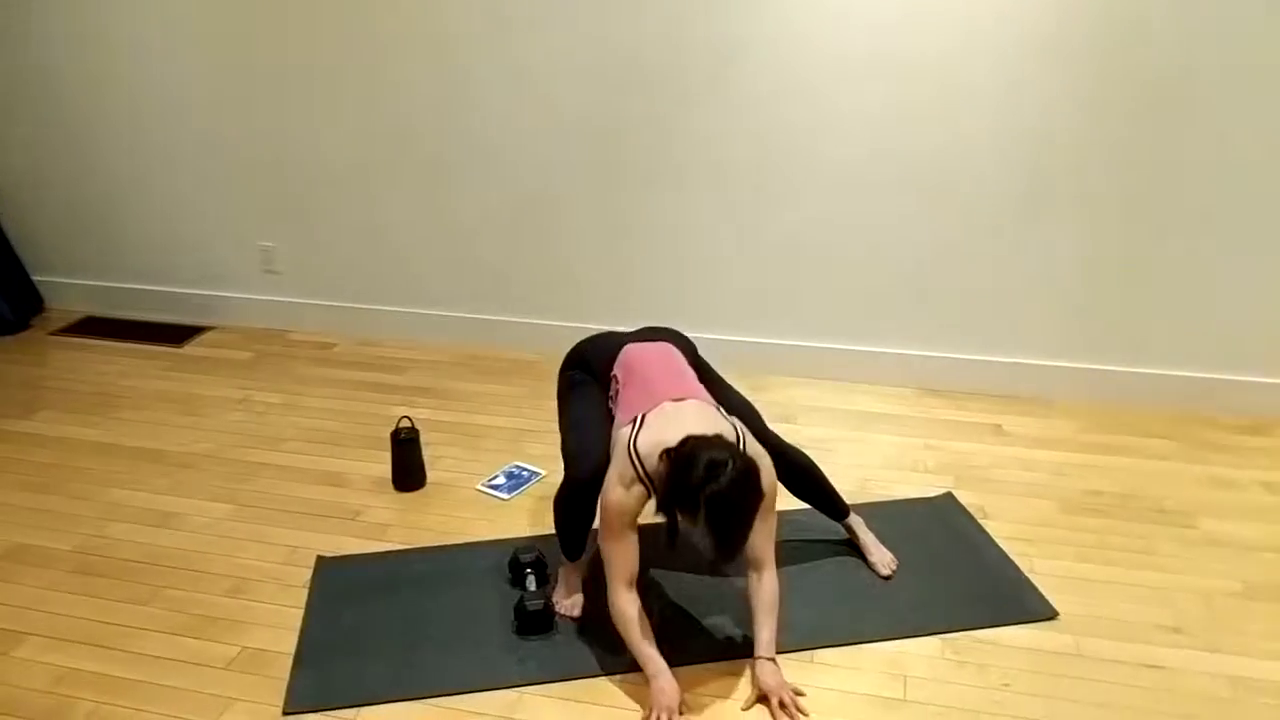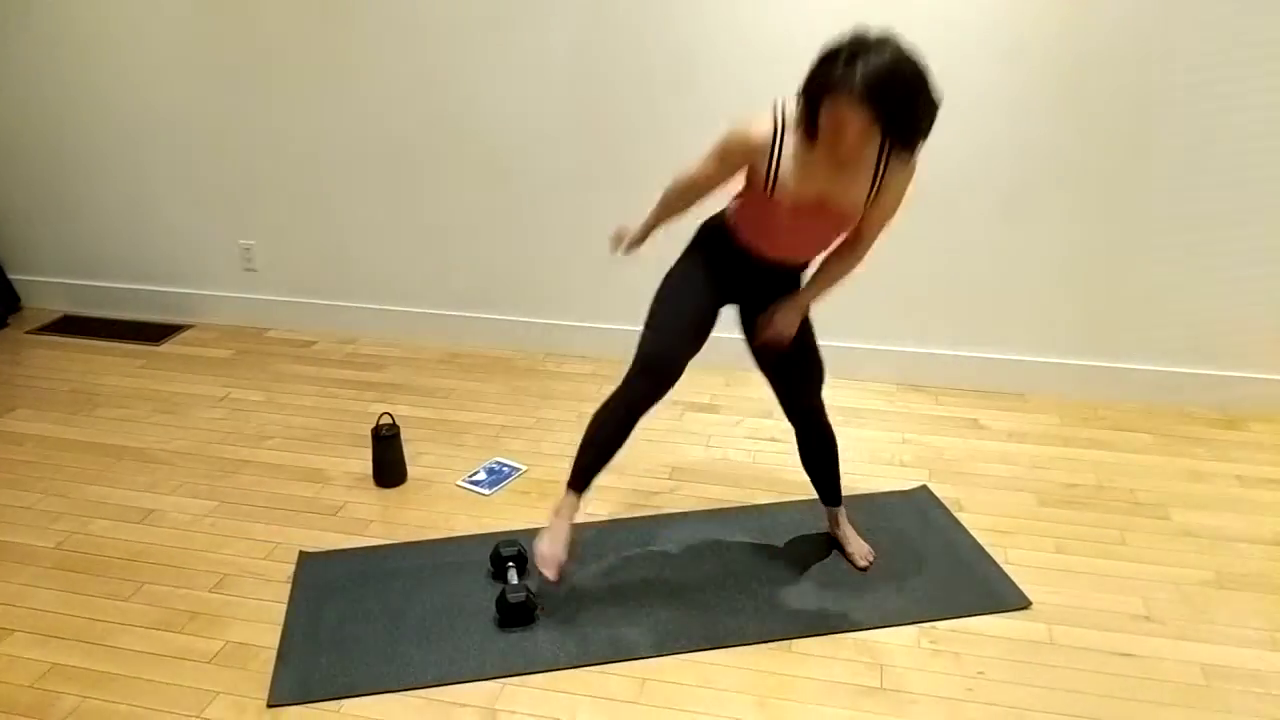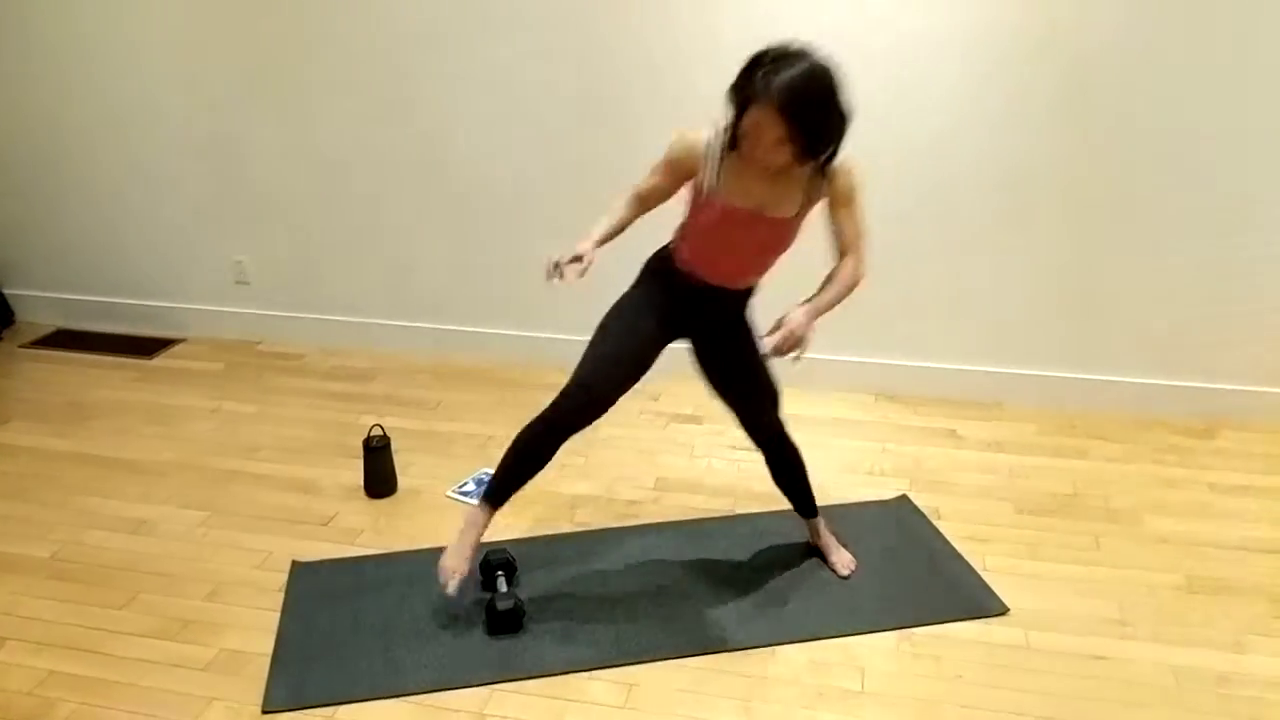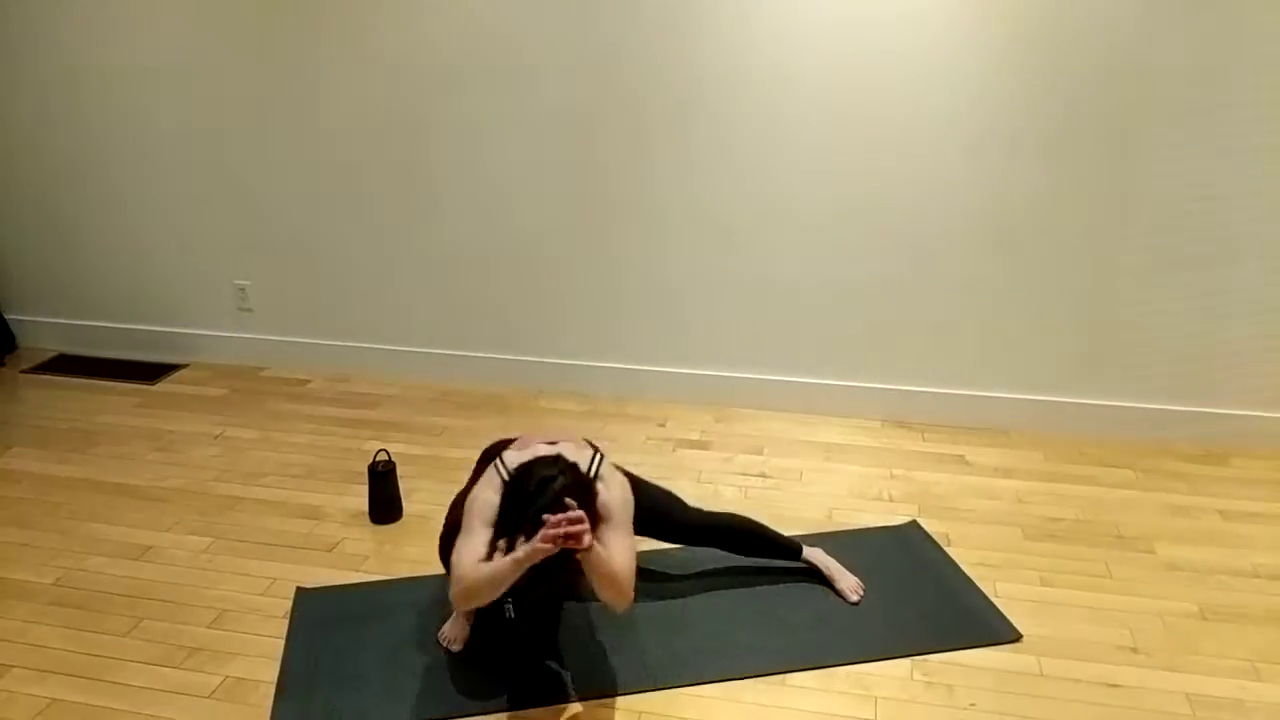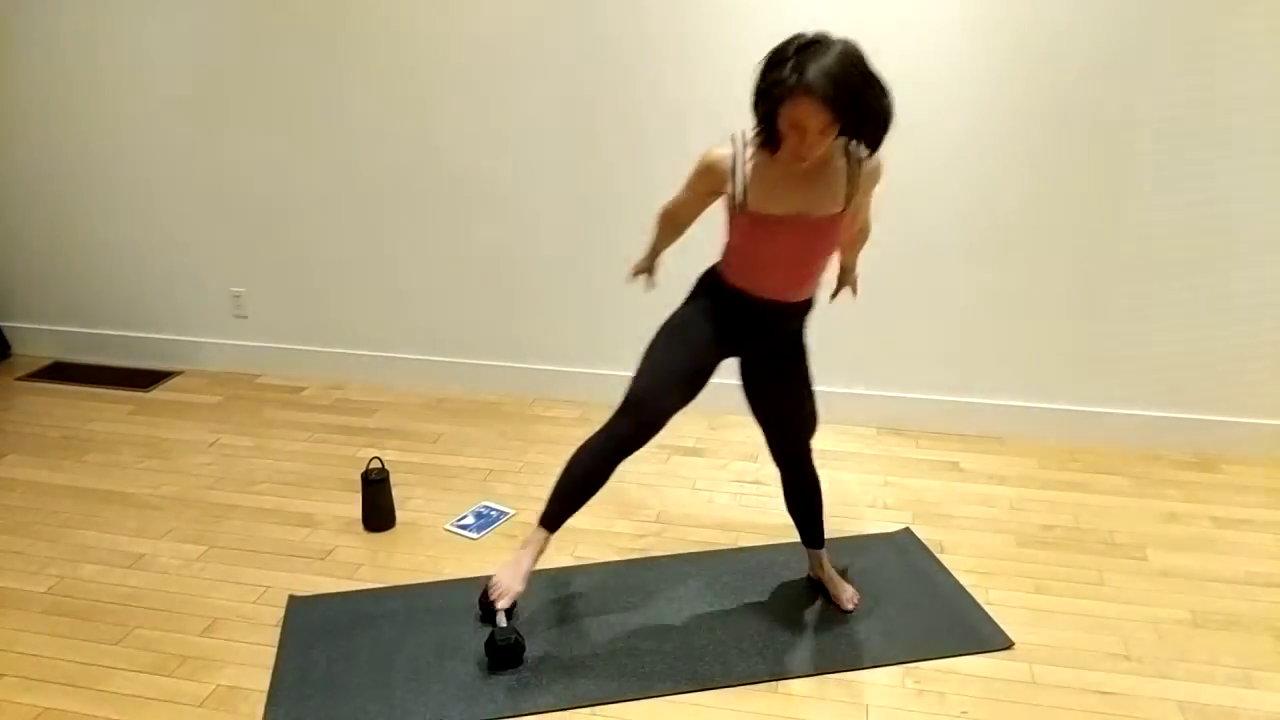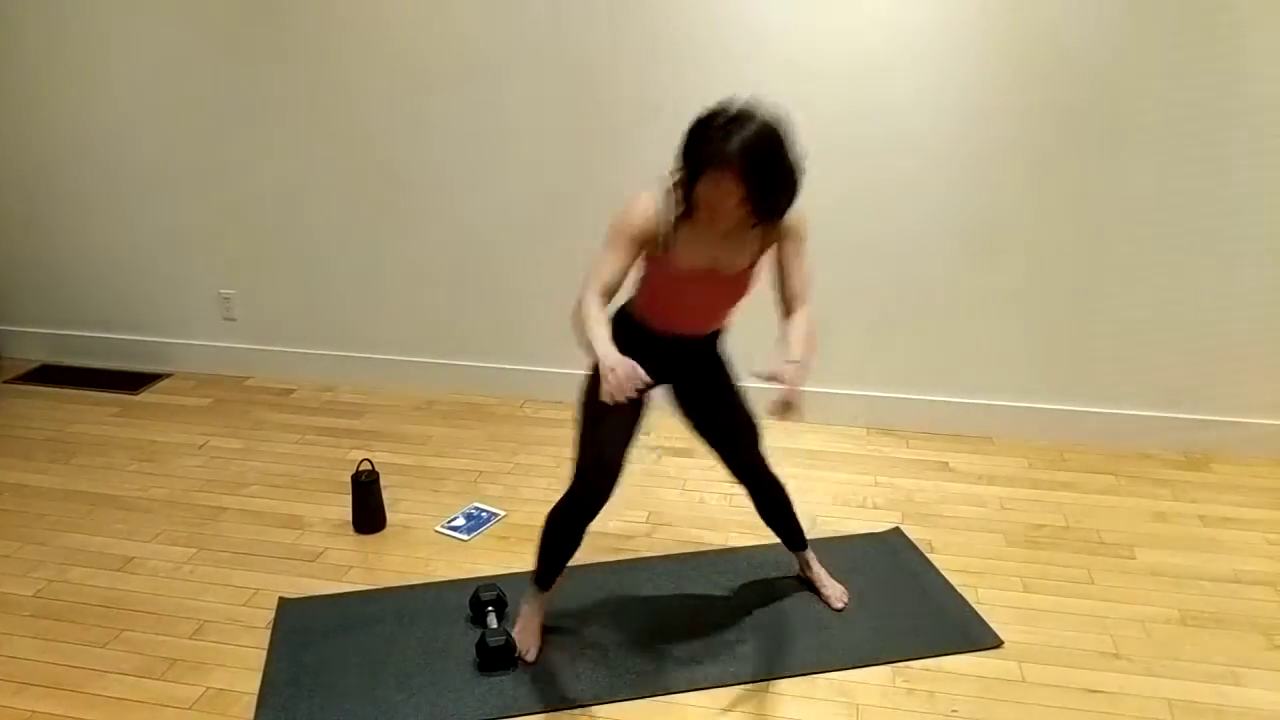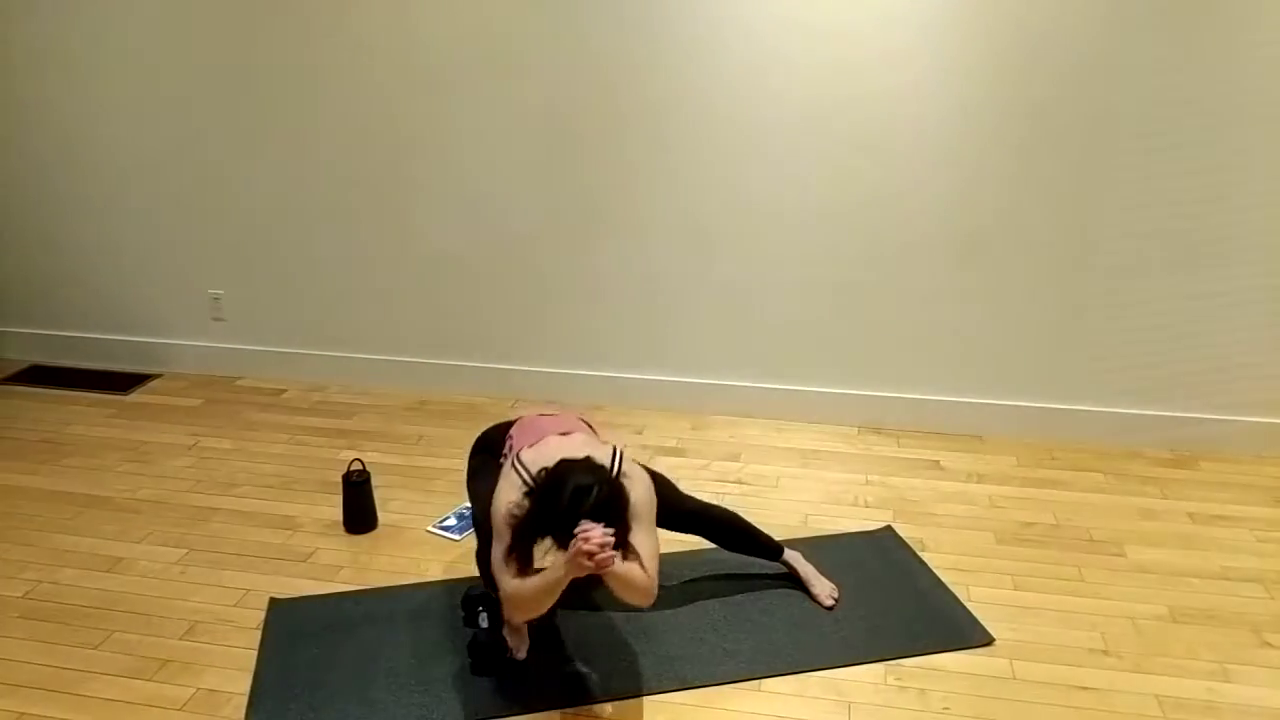
dt=0.7s
person 1, frame 1
left shoulder: (756, 466)
right shoulder: (629, 474)
left elbow: (762, 569)
right elbow: (621, 591)
left wrist: (765, 660)
right wrist: (659, 676)
left hip: (675, 351)
right hip: (595, 364)
right knee: (585, 476)
left ankle: (855, 527)
right ankle: (571, 566)
person 1, frame 2
left shoulder: (895, 165)
right shoulder: (762, 138)
left elbow: (858, 242)
right elbow: (693, 182)
left wrist: (800, 302)
right wrist: (641, 230)
left hip: (779, 282)
right hip: (715, 260)
left knee: (804, 405)
right knee: (646, 381)
left ankle: (837, 519)
right ankle: (567, 507)
person 1, frame 3
left shoulder: (830, 177)
right shoulder: (702, 150)
left elbow: (853, 262)
right elbow: (641, 198)
left wrist: (809, 311)
right wrist: (593, 240)
left hip: (721, 309)
right hip: (661, 291)
left knee: (767, 429)
right knee: (574, 407)
left ankle: (818, 529)
right ankle: (478, 521)
person 1, frame 4
left shoulder: (607, 490)
right shoulder: (494, 488)
left elbow: (621, 596)
right elbow: (462, 592)
left wrist: (589, 546)
right wrist: (528, 551)
left hip: (584, 471)
right hip: (518, 480)
left knee: (696, 523)
right knee: (457, 543)
left ankle: (813, 556)
right ankle: (468, 616)
person 1, frame 5
left shoulder: (863, 168)
right shoulder: (726, 164)
right elbow: (676, 214)
left wrist: (849, 268)
right wrist: (651, 256)
left hip: (783, 330)
right hip: (715, 309)
left knee: (795, 455)
right knee: (629, 426)
left ankle: (819, 564)
right ankle: (531, 548)
person 1, frame 6
left shoulder: (778, 226)
right shoulder: (651, 215)
left elbow: (799, 307)
right elbow: (592, 297)
left wrist: (794, 364)
right wrist: (607, 354)
left hip: (699, 354)
right hip: (635, 349)
left knee: (750, 464)
right knee: (591, 486)
left ankle: (807, 562)
right ankle: (537, 599)
person 1, frame 7
left shoulder: (633, 483)
right shoulder: (515, 493)
left elbow: (645, 591)
right elbow: (516, 601)
left wrist: (608, 560)
right wrist: (568, 563)
left hip: (577, 443)
right hip: (498, 451)
left knee: (685, 510)
right knee: (495, 550)
left ankle: (792, 560)
right ankle: (511, 622)
